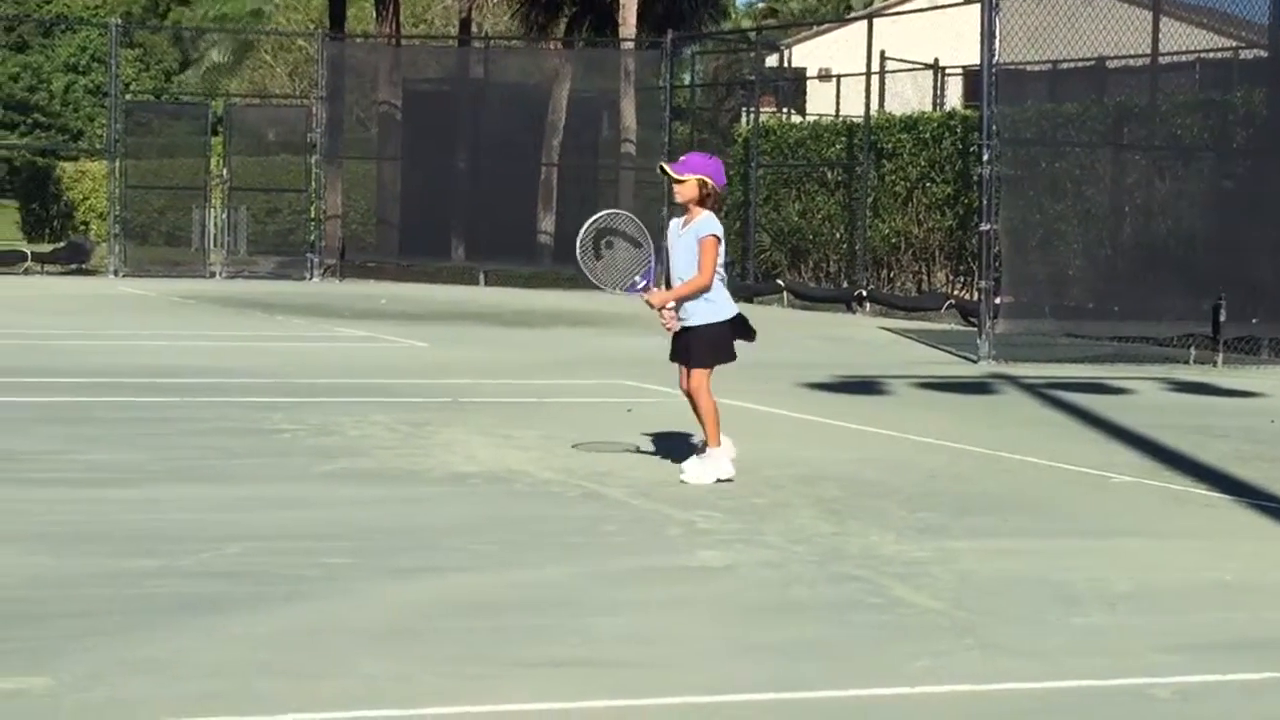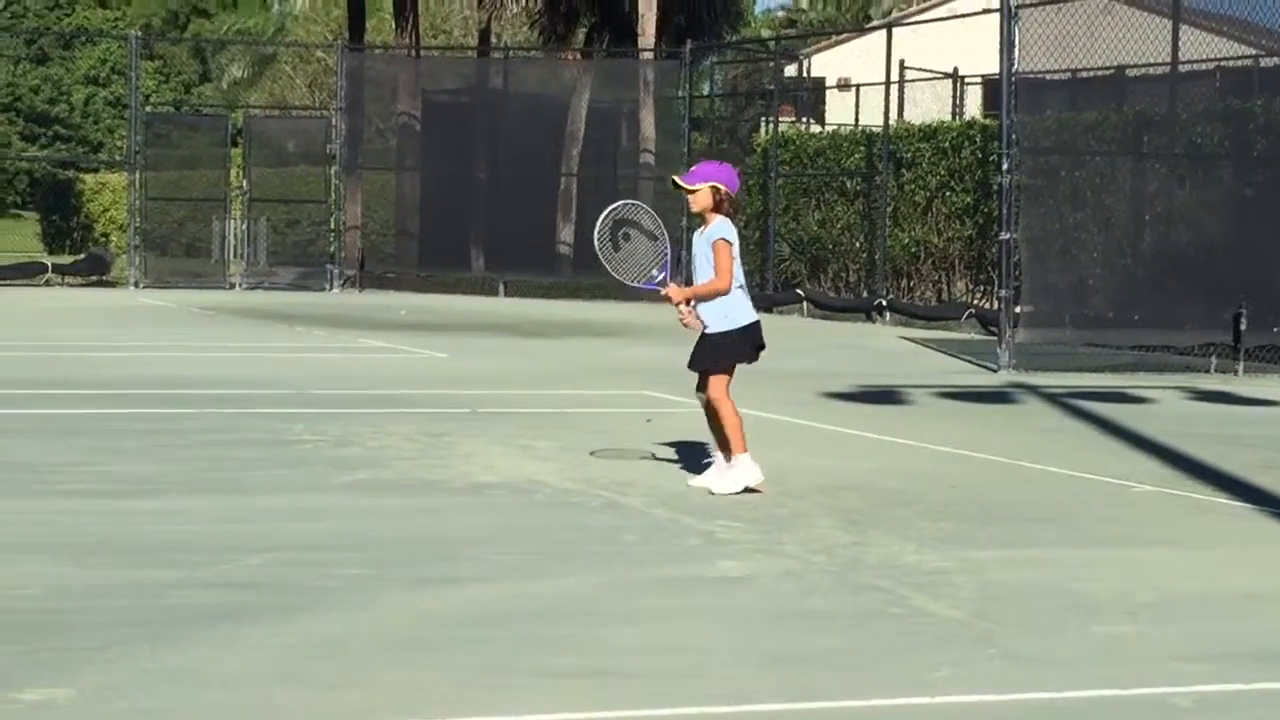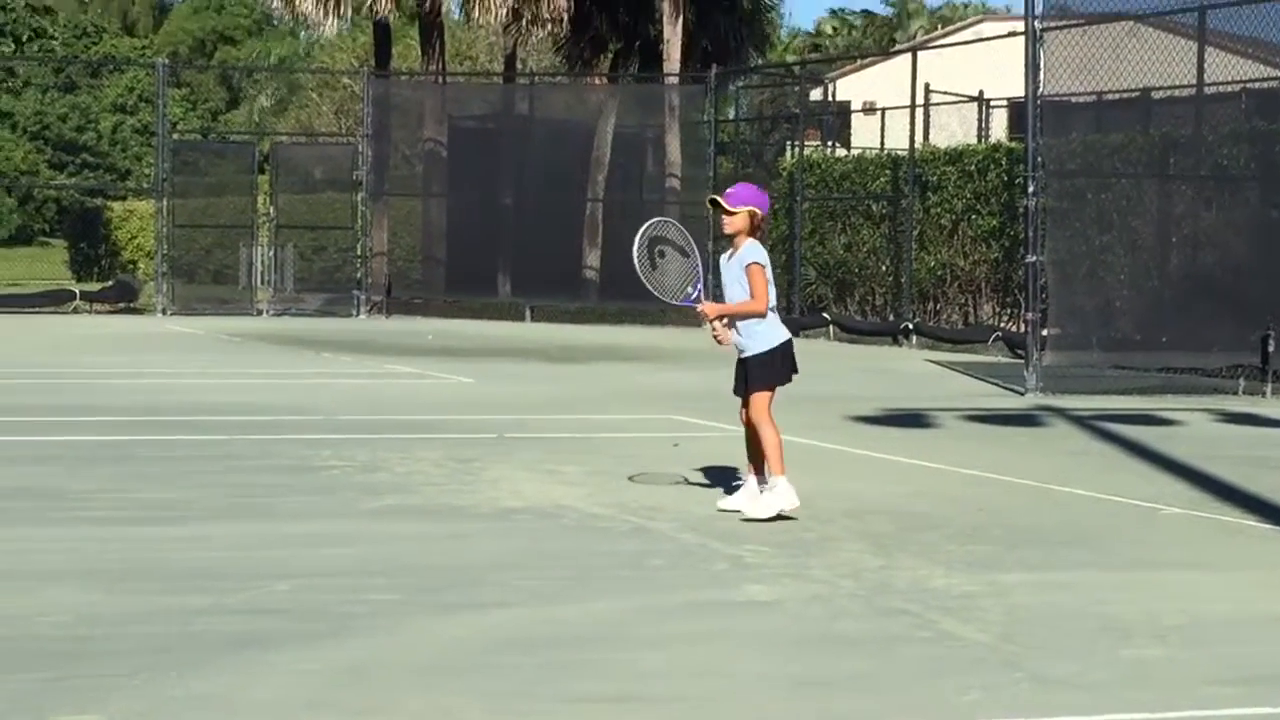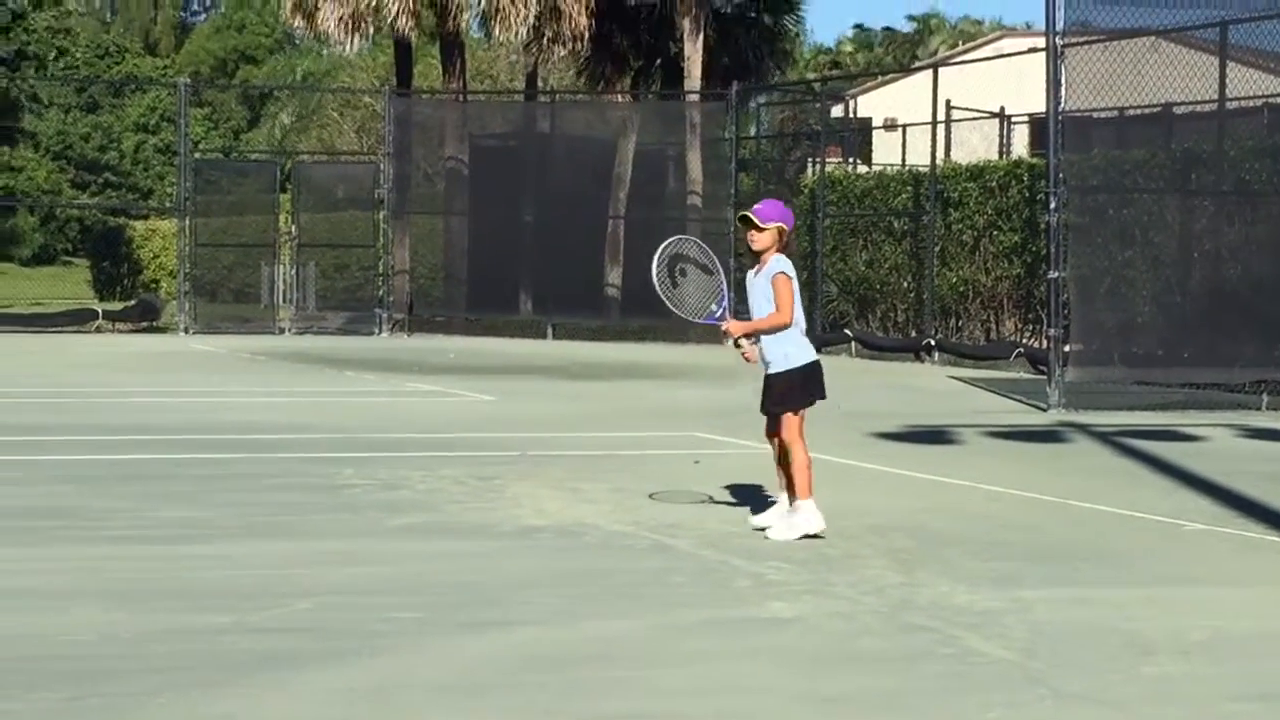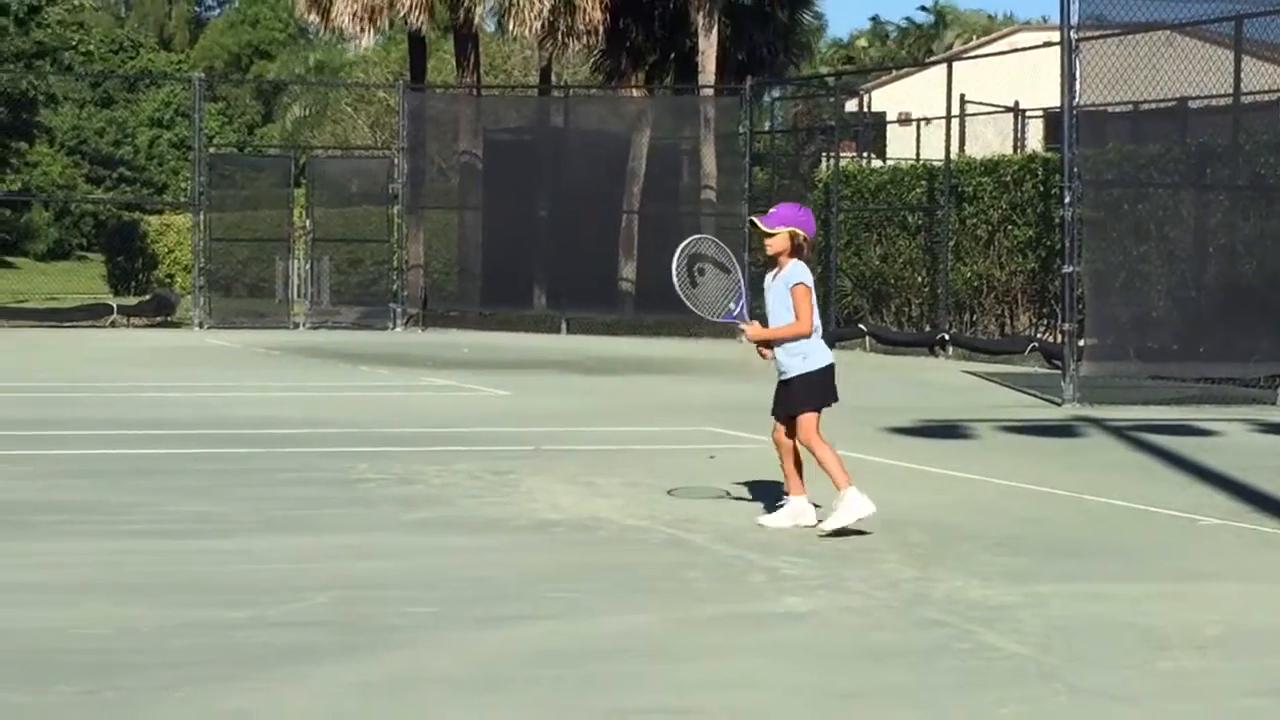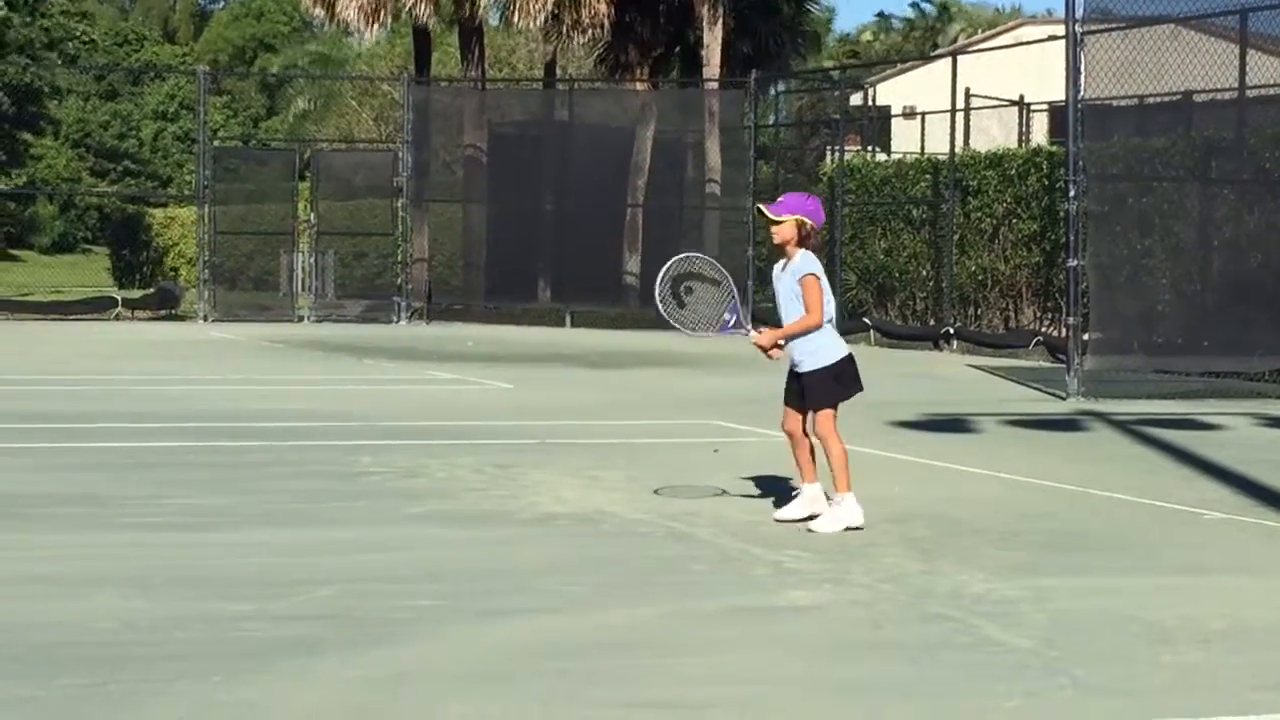
dt=0.3s
person 1, frame 1
left shoulder: (708, 225)
right shoulder: (676, 226)
left elbow: (705, 278)
left wrist: (666, 297)
right wrist: (669, 308)
left hip: (712, 318)
right hip: (689, 319)
left knee: (698, 384)
right knee: (688, 385)
left ankle: (716, 457)
right ankle: (716, 445)
person 1, frame 2
left shoulder: (720, 230)
right shoulder: (702, 233)
left elbow: (722, 282)
left wrist: (684, 293)
right wrist: (691, 309)
left hip: (732, 326)
right hip: (715, 328)
left knee: (717, 394)
right knee: (704, 393)
left ankle: (743, 464)
right ankle: (725, 462)
person 1, frame 3
left shoulder: (752, 253)
right shoulder: (727, 257)
left elbow: (760, 304)
left wrist: (719, 311)
right wrist: (726, 327)
left hip: (767, 346)
right hip: (749, 348)
left knee: (758, 413)
right knee: (747, 416)
left ankle: (779, 488)
right ankle: (755, 486)
person 1, frame 4
left shoulder: (780, 266)
right shoulder: (753, 274)
left elbow: (784, 316)
left wrist: (743, 328)
right wrist: (754, 343)
left hip: (793, 364)
right hip: (776, 367)
left knee: (790, 434)
right knee: (775, 435)
left ankle: (805, 512)
right ankle: (790, 502)
person 1, frame 5
left shoulder: (798, 273)
right shoulder: (772, 277)
left elbow: (804, 326)
left wrist: (762, 334)
right wrist: (764, 341)
left hip: (810, 367)
right hip: (789, 371)
left knee: (807, 434)
right knee: (782, 436)
left ankle: (850, 497)
right ankle: (798, 504)
person 1, frame 6
left shoulder: (806, 265)
right shoulder: (781, 268)
left elbow: (815, 318)
left wrist: (772, 336)
right wrist: (778, 339)
left hip: (823, 361)
right hip: (802, 363)
left knee: (824, 429)
right knee: (792, 425)
left ankle: (846, 503)
right ankle: (812, 493)
